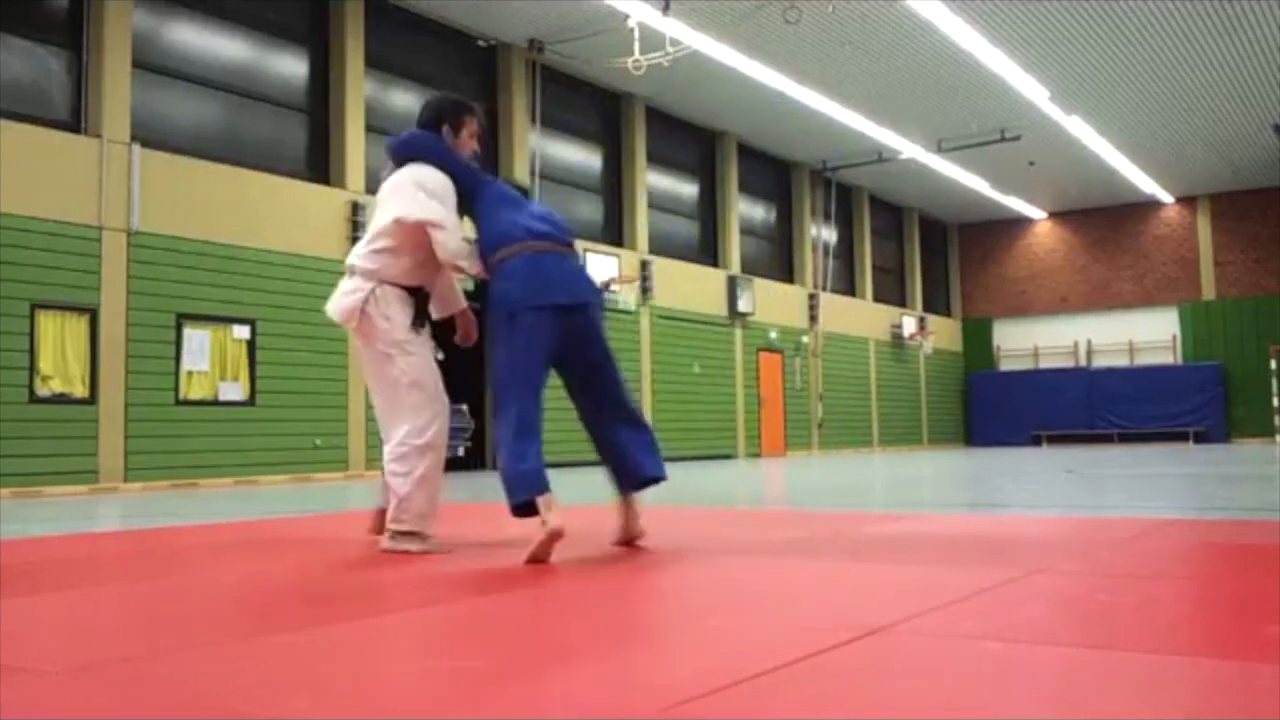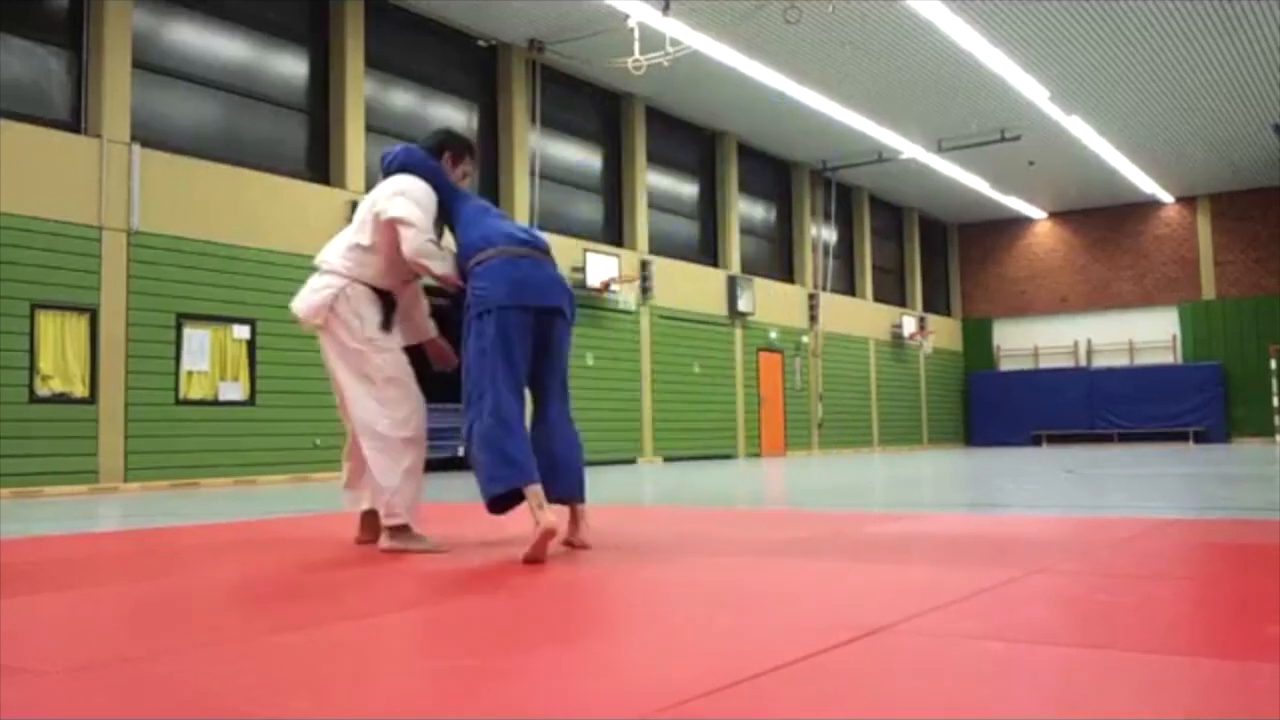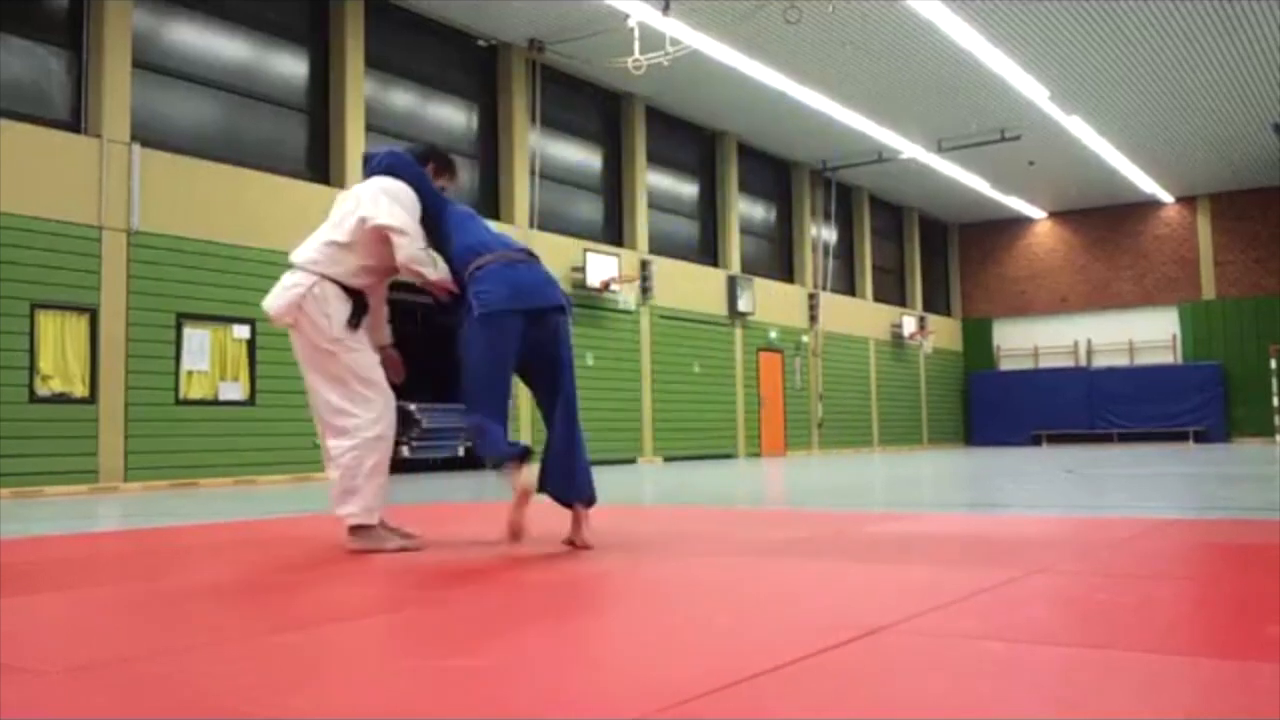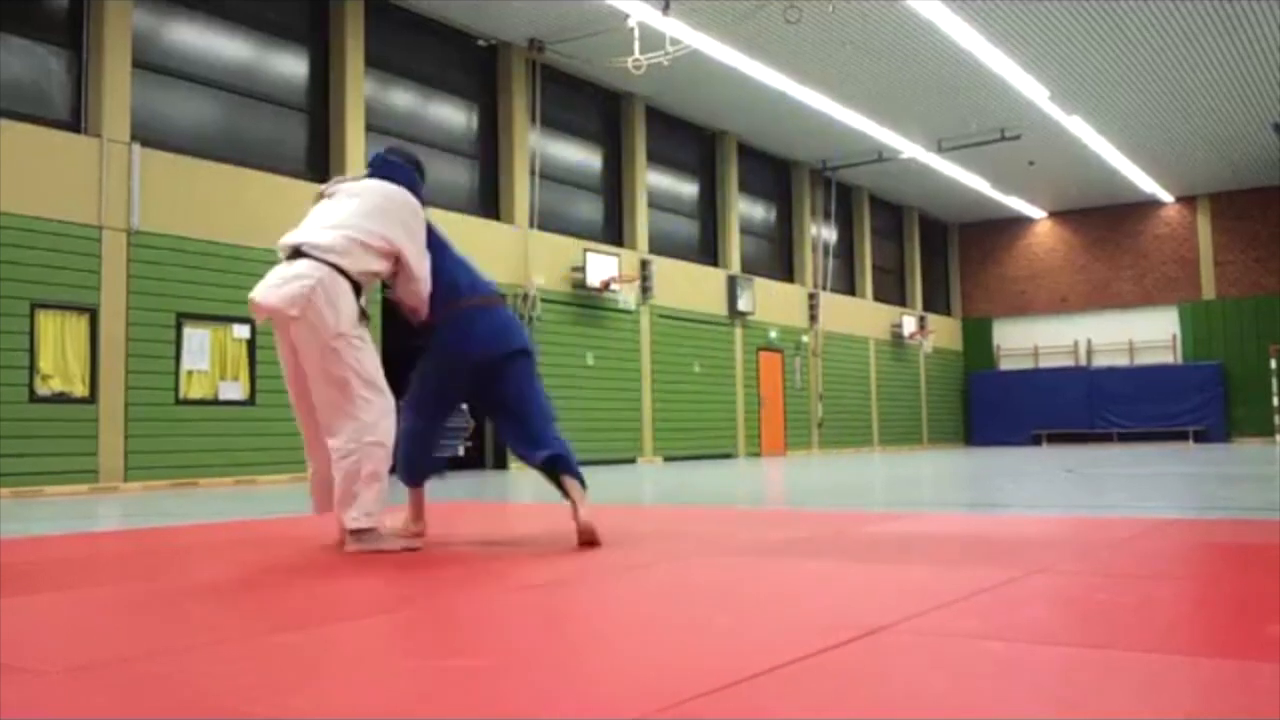
dt=0.2s
person 1, frame 1
left shoulder: (420, 179)
right shoulder: (427, 179)
left elbow: (433, 259)
right elbow: (452, 249)
left wrist: (457, 307)
left hip: (385, 301)
right hip: (381, 303)
left knee: (407, 412)
right knee: (419, 416)
left ankle: (392, 513)
right ankle: (402, 526)
person 1, frame 2
left shoulder: (406, 195)
right shoulder: (413, 189)
left elbow: (405, 278)
right elbow: (418, 250)
left wrist: (430, 337)
right wrist: (457, 275)
left hip: (345, 301)
right hip: (347, 301)
left knee: (374, 412)
right knee: (396, 411)
left ankle: (373, 518)
right ankle: (397, 525)
person 1, frame 3
left shoulder: (372, 194)
right shoulder: (397, 192)
left elbow: (372, 280)
right elbow: (411, 259)
left wrist: (383, 344)
right wrist: (450, 281)
left hip: (312, 297)
right hip: (320, 300)
left knee: (345, 415)
right knee: (367, 410)
left ankle: (364, 519)
right ankle: (363, 526)
person 1, frame 4
left shoulder: (333, 198)
right shoulder: (404, 202)
right elbow: (416, 289)
right wrist: (419, 311)
left hip: (288, 285)
right hip: (321, 289)
left knee: (319, 417)
right knee: (366, 410)
left ankle: (340, 517)
right ankle: (362, 527)
person 2, frame 1
left shoulder: (484, 190)
right shoulder: (541, 214)
left elbow: (411, 145)
left hip: (522, 288)
right hip: (575, 285)
left knee: (514, 416)
right knee: (605, 402)
left ankle: (549, 515)
right ankle: (629, 512)
person 2, frame 2
left shoulder: (459, 201)
right shoulder: (500, 220)
left elbow: (404, 159)
left hip: (498, 288)
right hip: (550, 286)
left knee: (493, 409)
right knee: (553, 408)
left ankle: (541, 511)
right ankle: (577, 518)
person 2, frame 3
left shoulder: (444, 211)
left elbow: (392, 161)
left hip: (496, 296)
right hip: (542, 289)
left knee: (485, 409)
right knee: (560, 412)
left ankle: (517, 474)
right ankle: (579, 518)
person 2, frame 4
left shoulder: (420, 235)
right shoulder: (430, 240)
left hip: (460, 334)
right hip: (504, 331)
left knee: (418, 421)
right knee: (534, 430)
left ankle: (416, 515)
right ankle: (580, 505)
